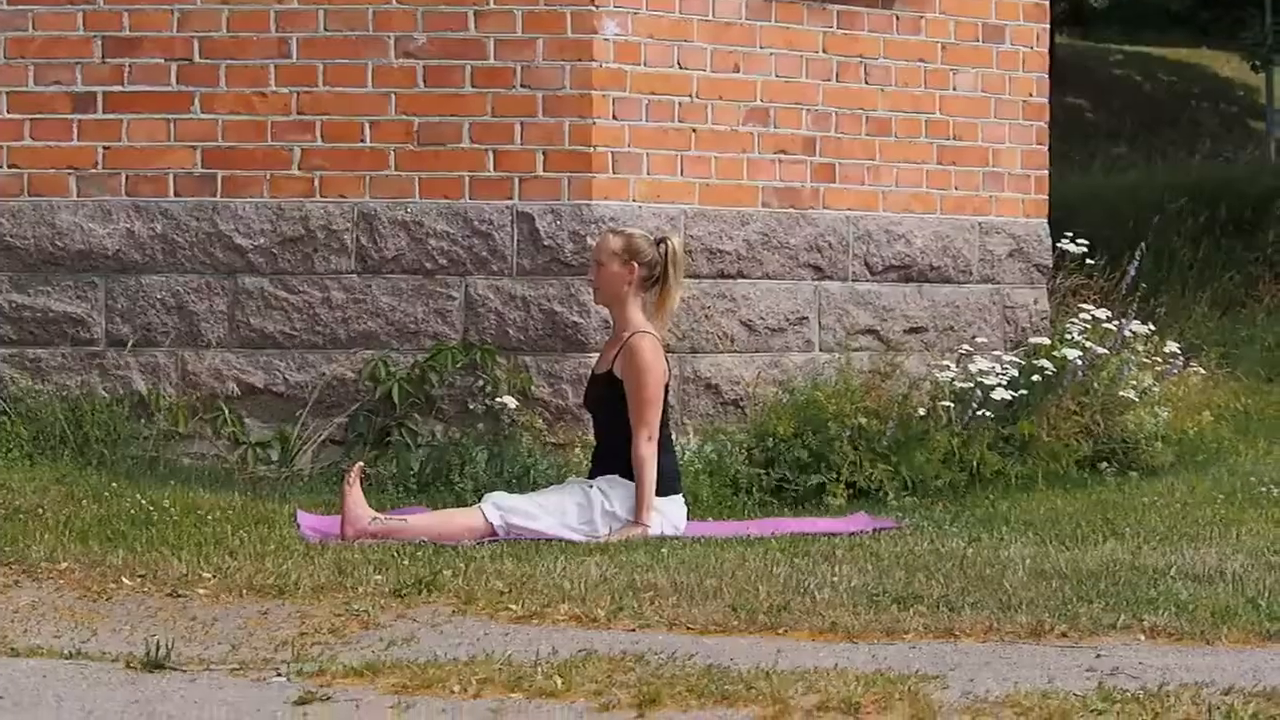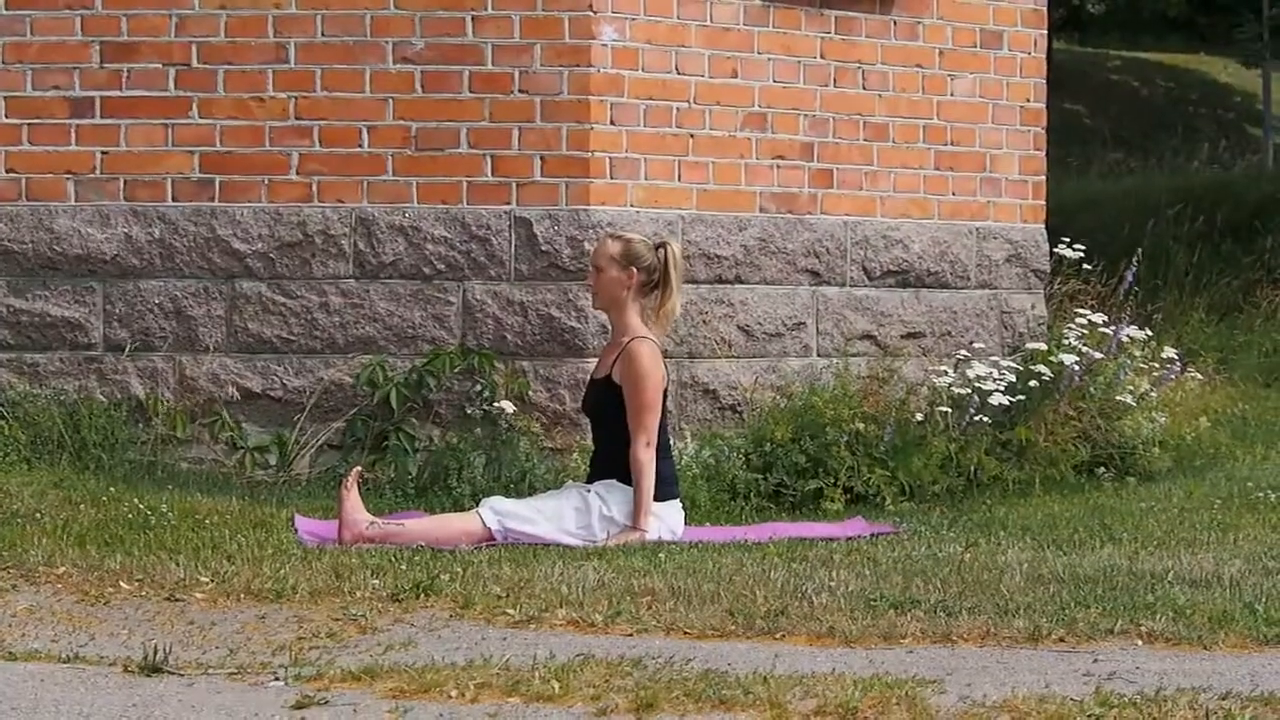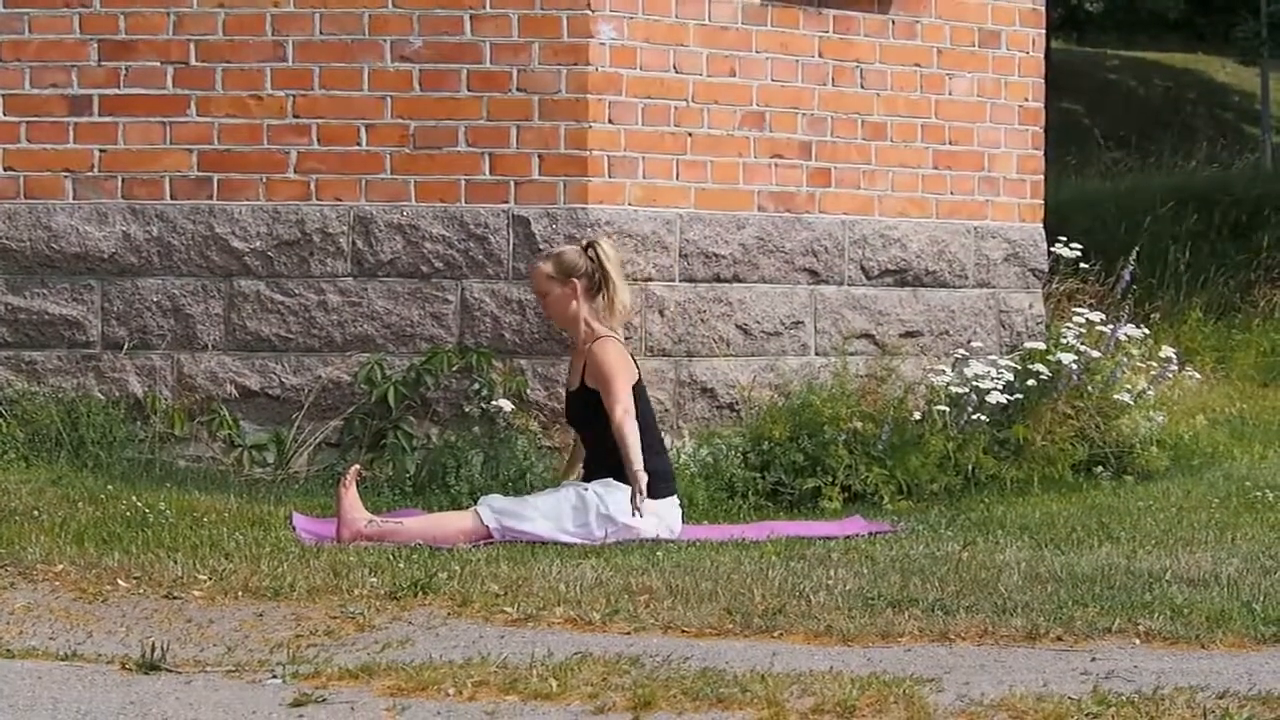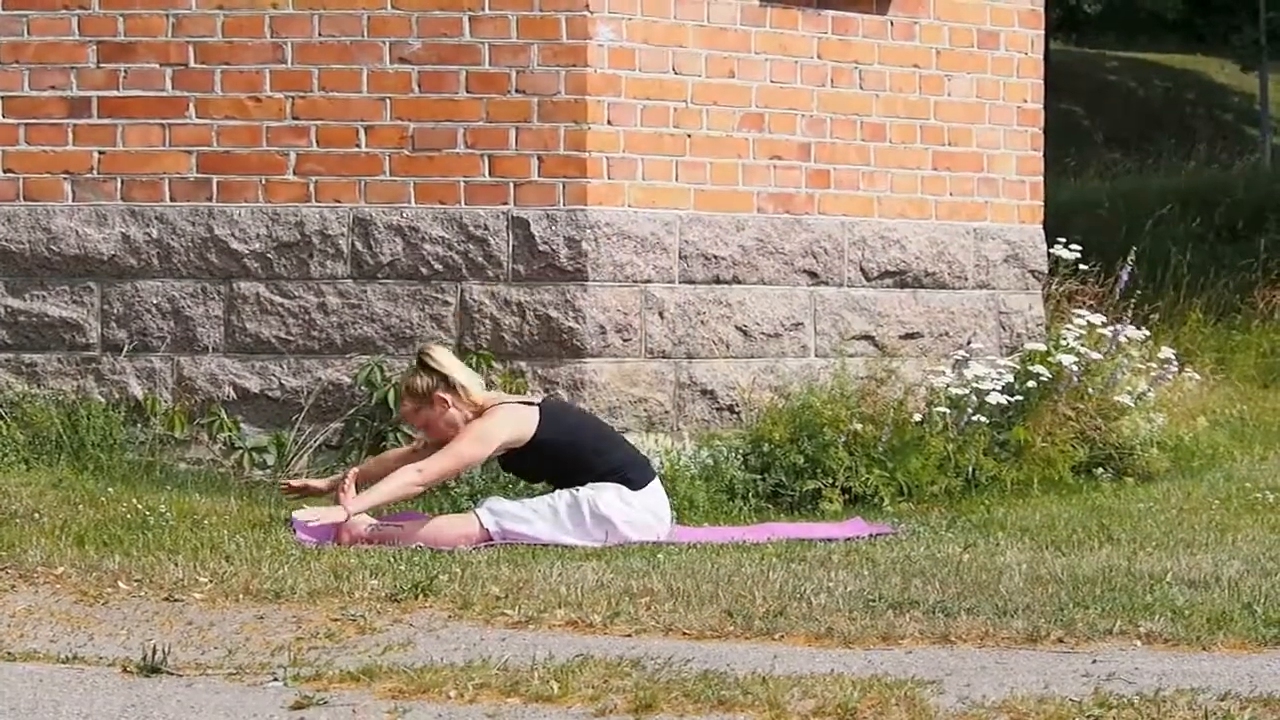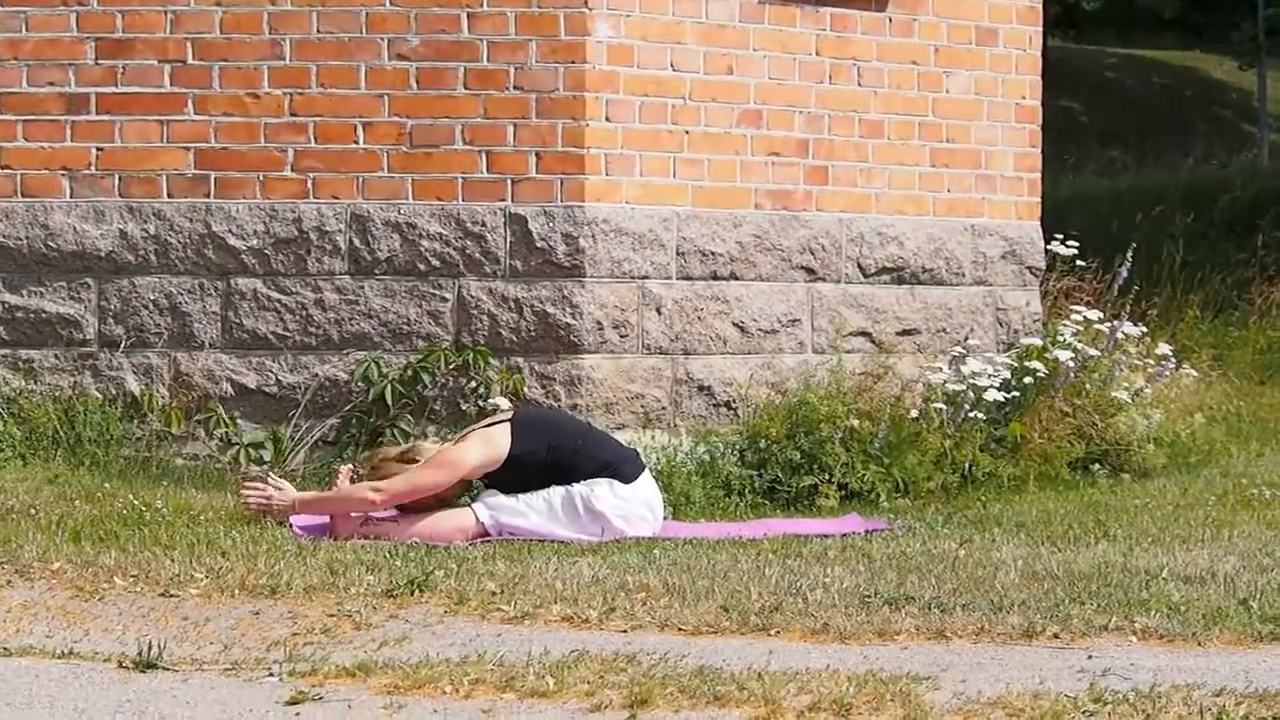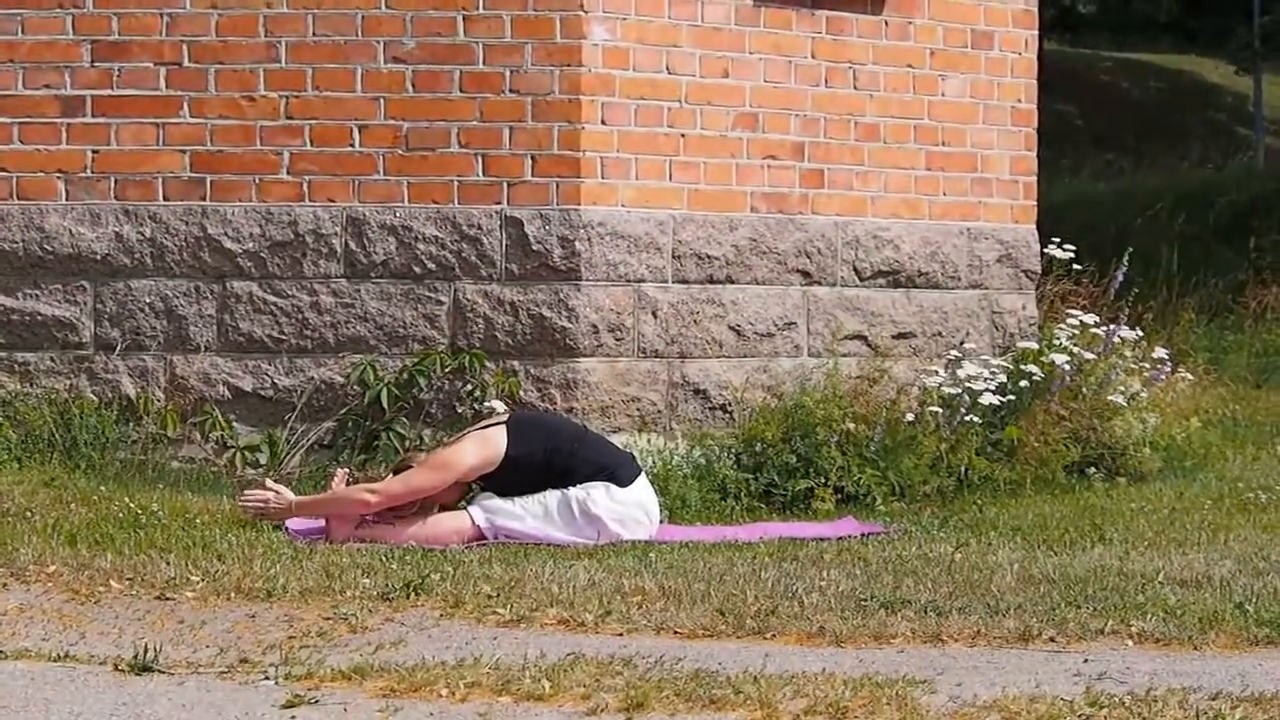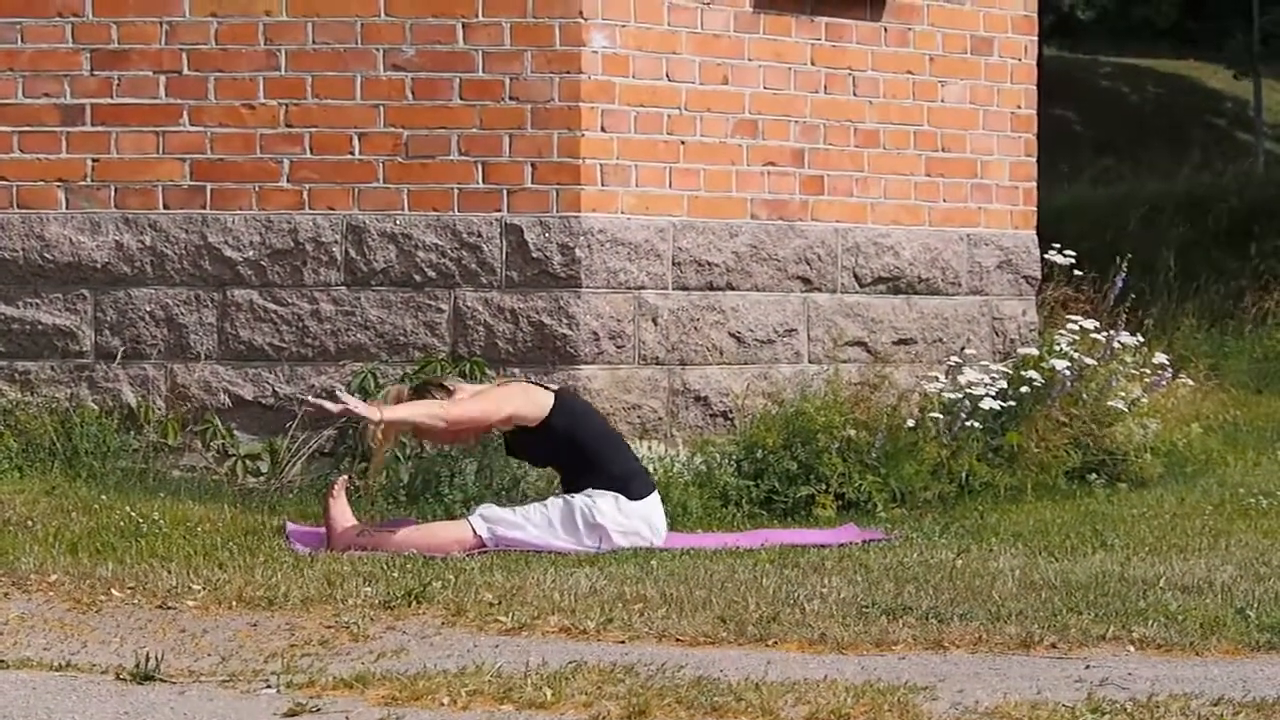
dt=0.7s
person 1, frame 1
left shoulder: (641, 346)
right shoulder: (619, 342)
left elbow: (646, 439)
left wrist: (643, 521)
left hip: (641, 500)
right hip: (612, 491)
left knee: (502, 514)
right knee: (505, 506)
left ankle: (373, 528)
right ankle: (377, 525)
person 1, frame 2
left shoulder: (639, 352)
right shoulder: (617, 348)
left elbow: (645, 444)
left wrist: (640, 525)
left hip: (635, 505)
right hip: (610, 496)
left knee: (499, 518)
right knee: (502, 512)
left ankle: (370, 532)
right ankle: (375, 529)
person 1, frame 3
left shoulder: (603, 351)
right shoulder: (584, 350)
left elbow: (623, 415)
left wrist: (637, 470)
right wrist: (570, 471)
left hip: (632, 504)
right hip: (610, 496)
left knee: (494, 518)
right knee: (498, 511)
left ankle: (368, 530)
right ankle: (373, 527)
person 1, frame 4
left shoulder: (498, 422)
right shoulder: (492, 412)
left elbow: (420, 475)
right elbow: (410, 455)
left wrist: (345, 512)
right wrist: (330, 482)
left hip: (626, 505)
right hip: (620, 501)
left knee: (488, 524)
person 1, frame 5
left shoulder: (470, 453)
right shoulder: (478, 440)
left elbow: (377, 495)
right elbow: (383, 489)
left wrist: (295, 502)
right wrist: (299, 498)
left hip: (617, 501)
right hip: (622, 495)
left knee: (474, 523)
person 1, frame 6
left shoulder: (463, 458)
right shoulder: (473, 446)
left elbow: (373, 497)
right elbow: (380, 493)
left wrist: (293, 505)
left hip: (614, 505)
right hip: (616, 498)
left knee: (474, 524)
person 1, frame 7
left shoulder: (510, 401)
right shoulder: (500, 397)
left elbow: (443, 414)
right elbow: (443, 413)
left wrist: (378, 413)
right wrist: (372, 411)
left hip: (621, 513)
right hip: (618, 509)
left knee: (480, 531)
left ankle: (352, 537)
